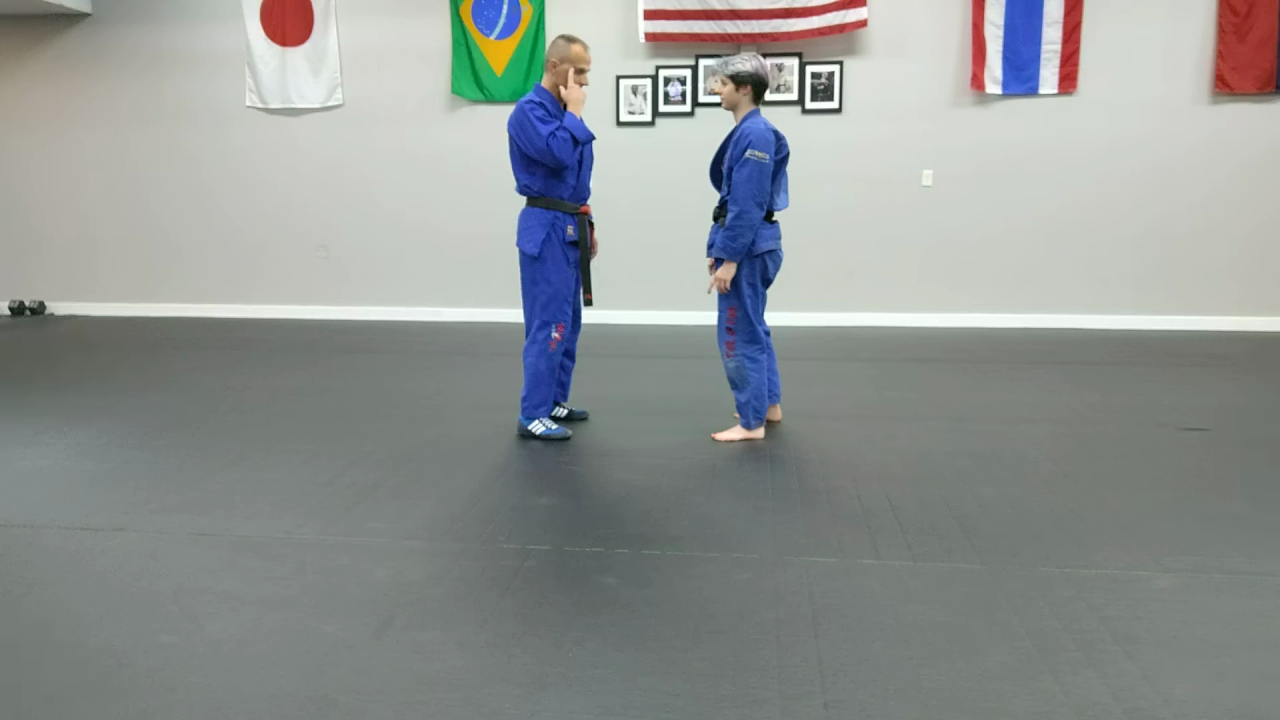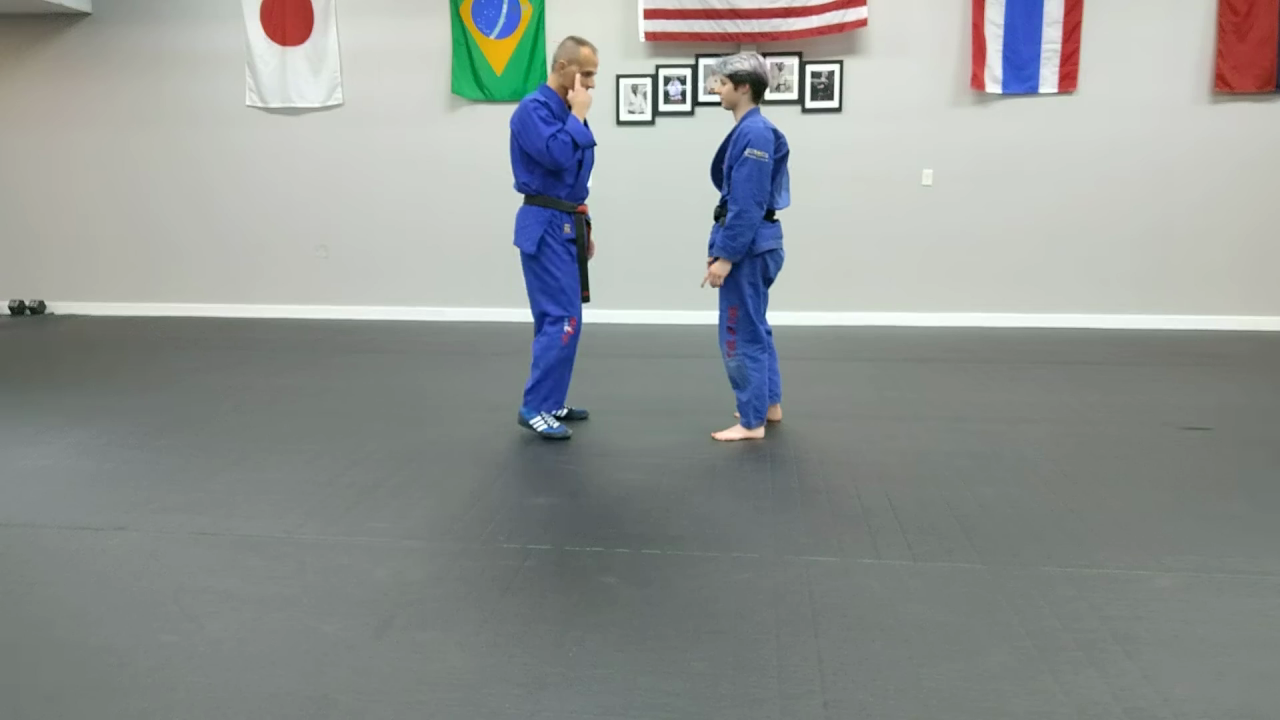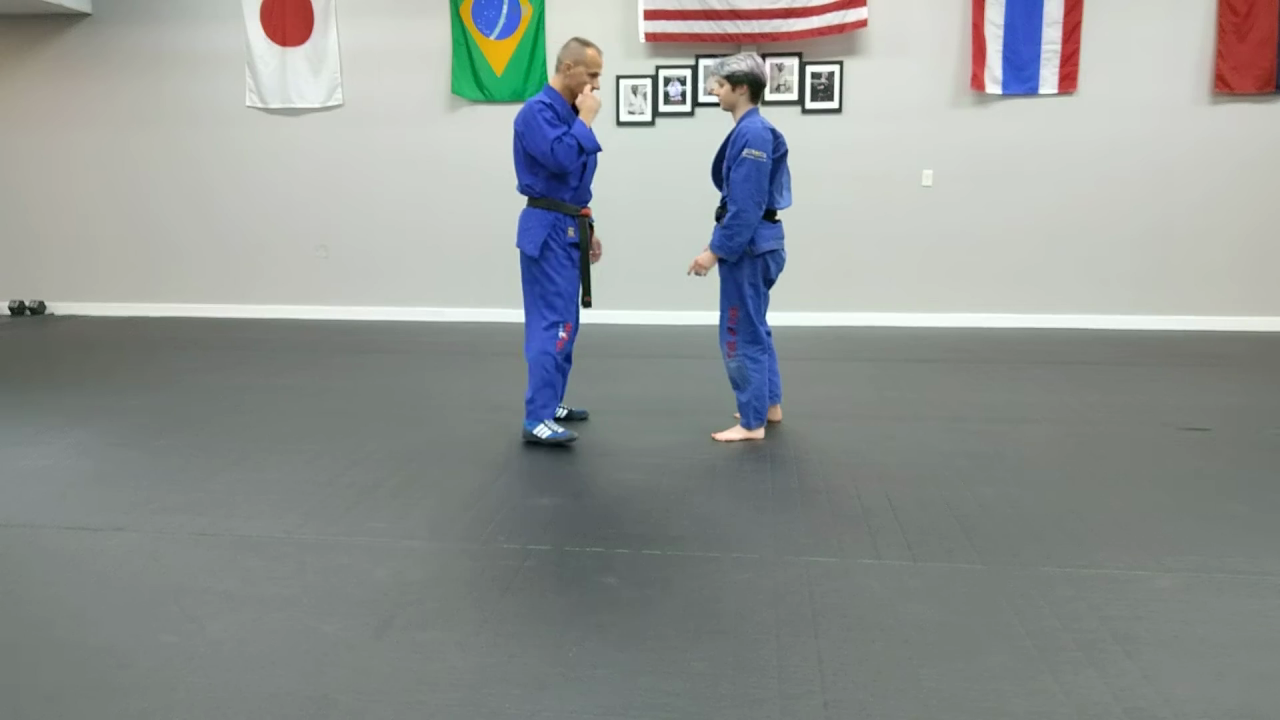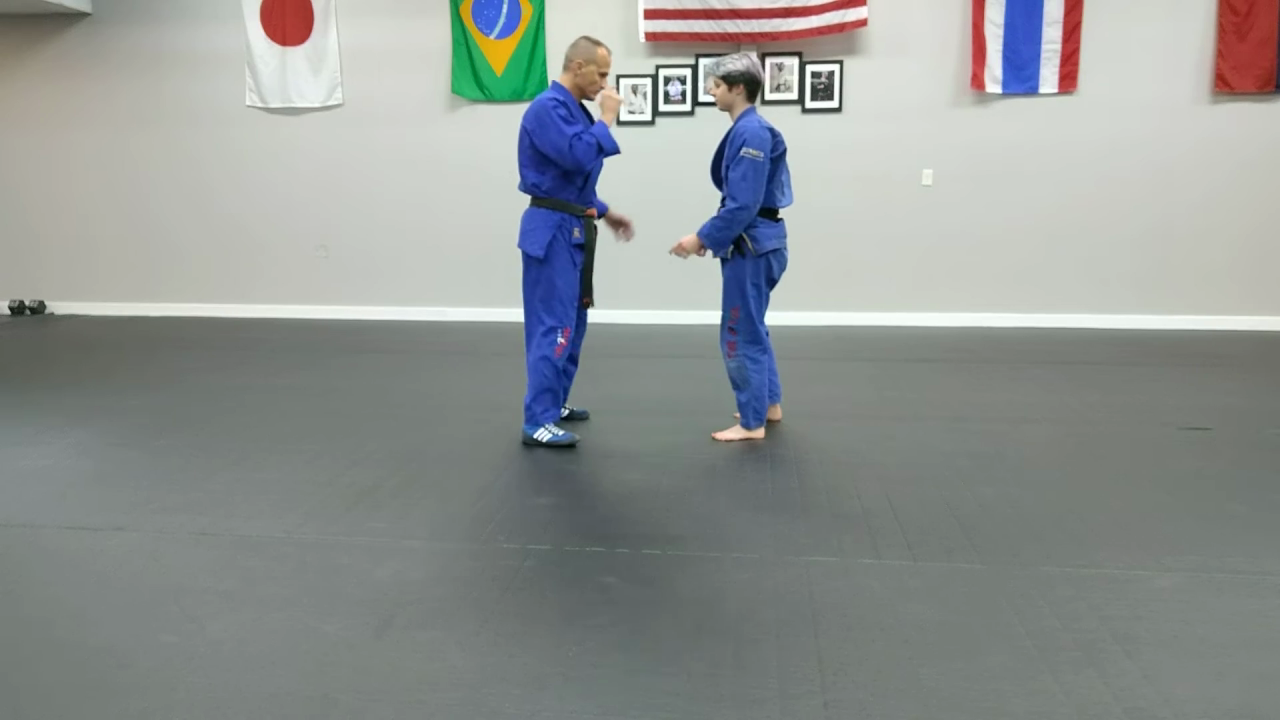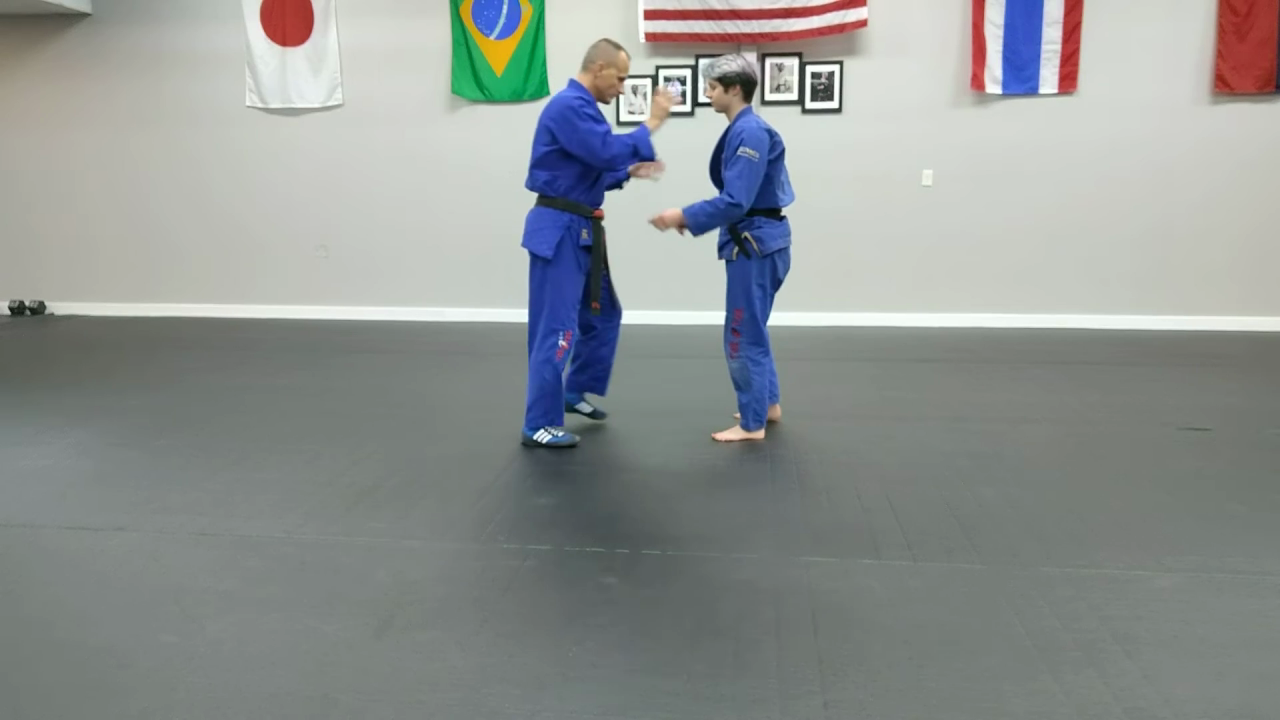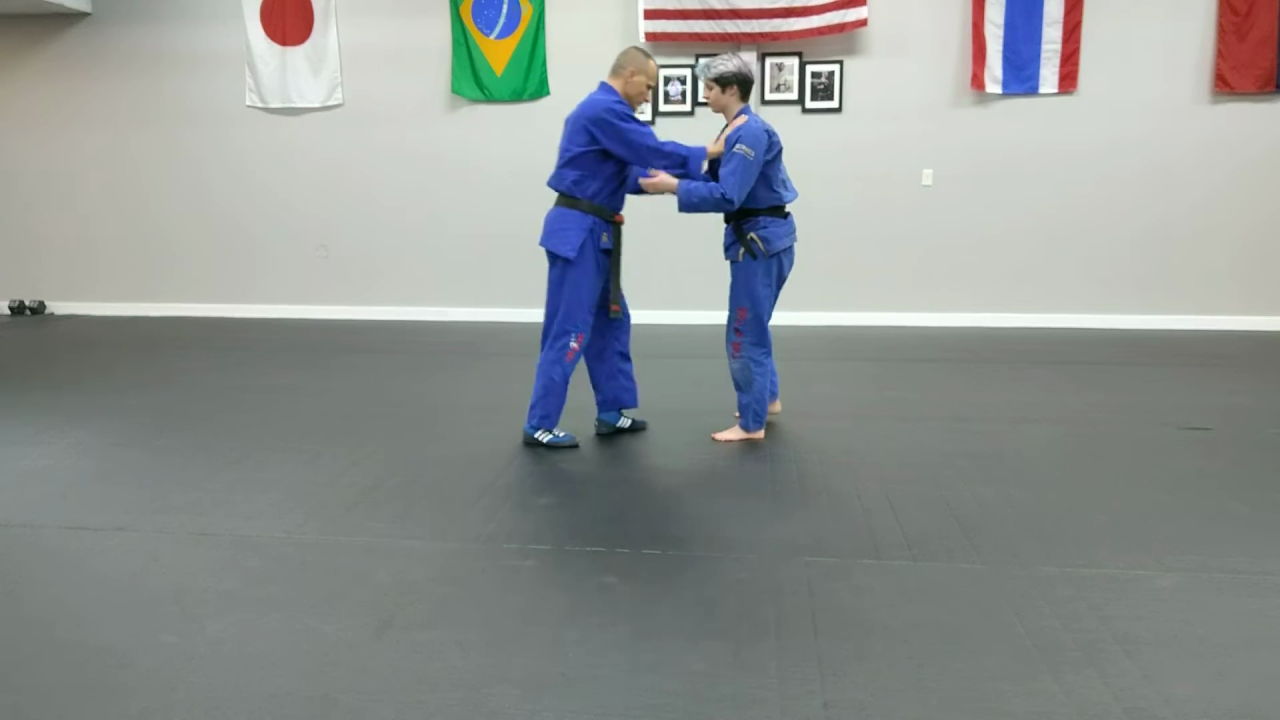
dt=0.2s
person 1, frame 1
left shoulder: (561, 111)
right shoulder: (529, 109)
right elbow: (559, 155)
left wrist: (586, 225)
right wrist: (574, 111)
left hip: (568, 227)
right hip: (547, 228)
left knee: (566, 321)
right knee: (550, 323)
left ankle: (553, 400)
right ankle: (533, 415)
person 1, frame 2
left shoulder: (566, 112)
right shoulder: (533, 109)
right elbow: (557, 158)
left wrist: (582, 227)
right wrist: (579, 115)
left hip: (564, 225)
right hip: (545, 226)
left knee: (560, 317)
right knee: (563, 319)
left ankle: (551, 401)
right ankle: (535, 407)
person 1, frame 3
left shoulder: (570, 113)
right shoulder: (537, 110)
right elbow: (561, 161)
left wrist: (587, 228)
right wrist: (586, 120)
left hip: (567, 228)
right hip: (548, 229)
left knee: (562, 321)
right knee: (554, 323)
left ankle: (550, 403)
right ankle: (538, 418)
person 1, frame 4
left shoulder: (573, 110)
right shoulder: (547, 108)
right elbow: (577, 157)
left wrist: (603, 212)
right wrist: (606, 120)
left hip: (570, 229)
right hip: (551, 230)
left knee: (573, 320)
right knee: (553, 325)
left ankle: (553, 401)
right ankle: (538, 422)
person 1, frame 5
left shoulder: (579, 107)
right shoulder: (570, 106)
right elbow: (609, 154)
left wrist: (629, 172)
right wrist: (650, 125)
left hip: (577, 231)
right hip: (558, 231)
left knee: (603, 314)
right knee: (556, 328)
left ankle: (576, 391)
right ankle: (538, 425)
person 1, frame 6
left shoulder: (601, 109)
right shoulder: (605, 110)
left elbow: (620, 173)
right elbow: (653, 153)
left wrist: (668, 174)
right wrist: (710, 151)
left hip: (591, 233)
right hip: (578, 232)
left knee: (610, 323)
right knee: (569, 331)
left ankle: (612, 411)
right ankle: (540, 424)
person 2, frame 1
left shoulder: (755, 135)
right shoulder: (748, 132)
left elbow: (747, 206)
left wrist: (729, 258)
right wrist: (720, 249)
left hip: (746, 246)
right hip: (745, 243)
left knee: (739, 332)
right knee: (751, 327)
left ankle: (752, 422)
right ankle: (769, 404)
person 2, frame 2
left shoulder: (755, 134)
right shoulder: (749, 131)
left elbow: (748, 205)
left wrist: (725, 256)
right wrist: (722, 247)
left hip: (747, 245)
right hip: (748, 242)
left knee: (739, 332)
right knee: (753, 326)
left ankle: (752, 422)
right ankle: (769, 404)
person 2, frame 3
left shoulder: (753, 134)
right shoulder: (750, 131)
left elbow: (746, 206)
left wrist: (716, 250)
right wrist: (721, 245)
left hip: (748, 245)
right hip: (753, 243)
left knee: (739, 331)
right knee: (753, 327)
left ankle: (752, 423)
right ankle: (770, 404)
person 2, frame 4
left shoulder: (751, 133)
right shoulder: (748, 130)
left elbow: (743, 204)
left wrist: (702, 238)
right wrist: (711, 236)
left hip: (751, 243)
right hip: (755, 241)
left knee: (740, 332)
right knee: (751, 327)
left ankle: (752, 422)
right ankle: (769, 403)
person 2, frame 5
left shoulder: (748, 134)
right shoulder: (746, 130)
left elbow: (735, 202)
left wrist: (684, 217)
right wrist: (693, 218)
left hip: (755, 242)
right hip: (760, 239)
left knee: (742, 332)
right knee: (751, 327)
left ankle: (752, 423)
right ankle: (768, 403)
person 2, frame 6
left shoulder: (749, 133)
right shoulder: (742, 130)
left elbow: (727, 196)
right elbow: (726, 186)
left wrist: (675, 188)
right wrist: (680, 183)
left hip: (759, 240)
right hip: (761, 237)
left knee: (745, 331)
right knee: (752, 326)
left ankle: (752, 424)
right ankle: (767, 398)
